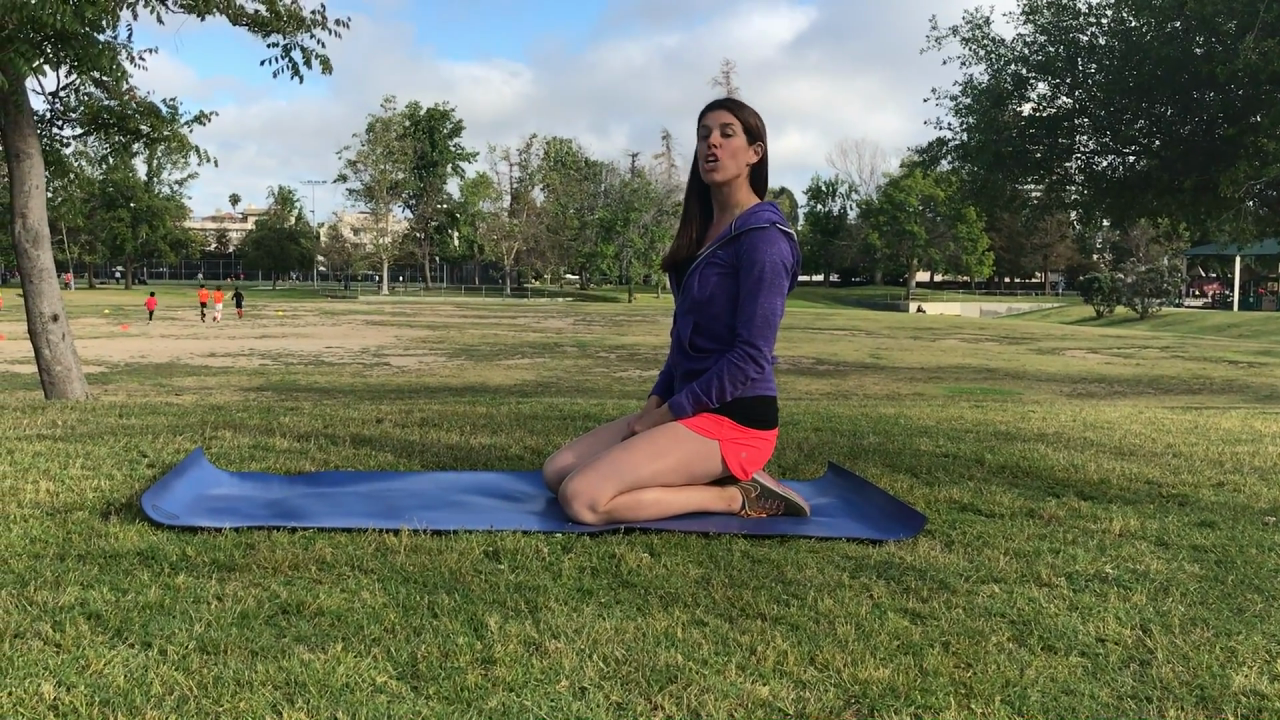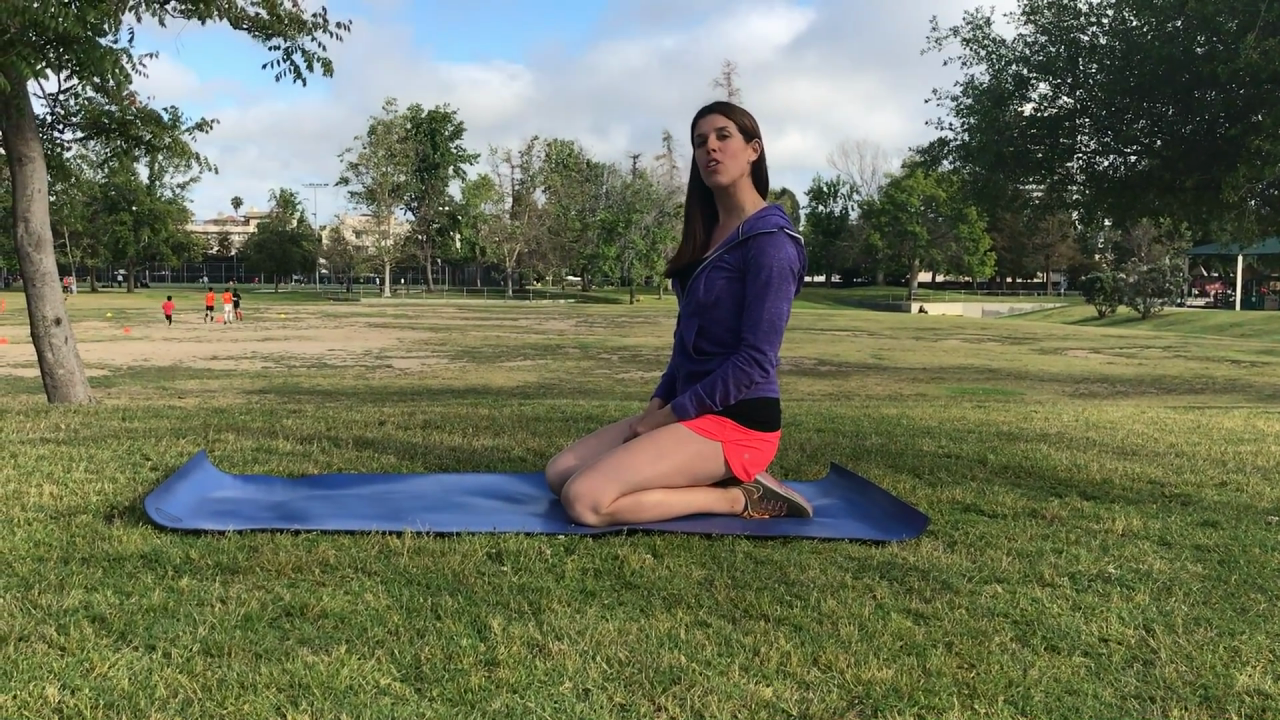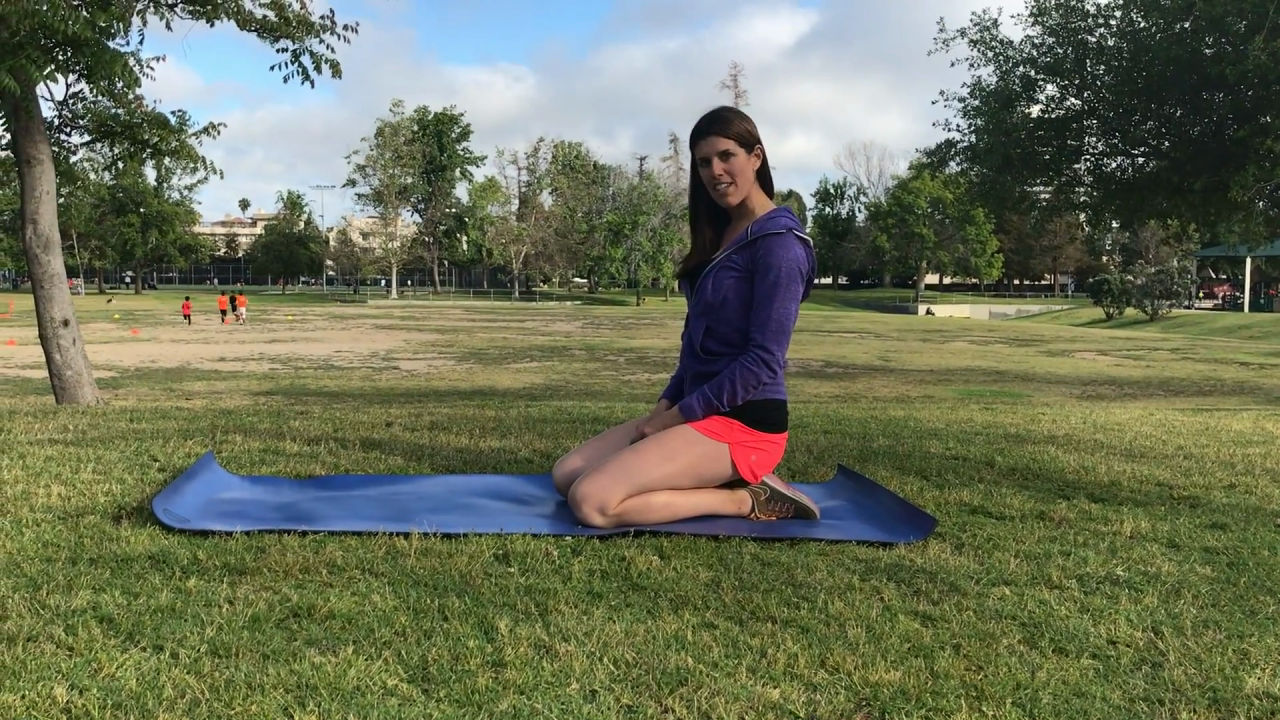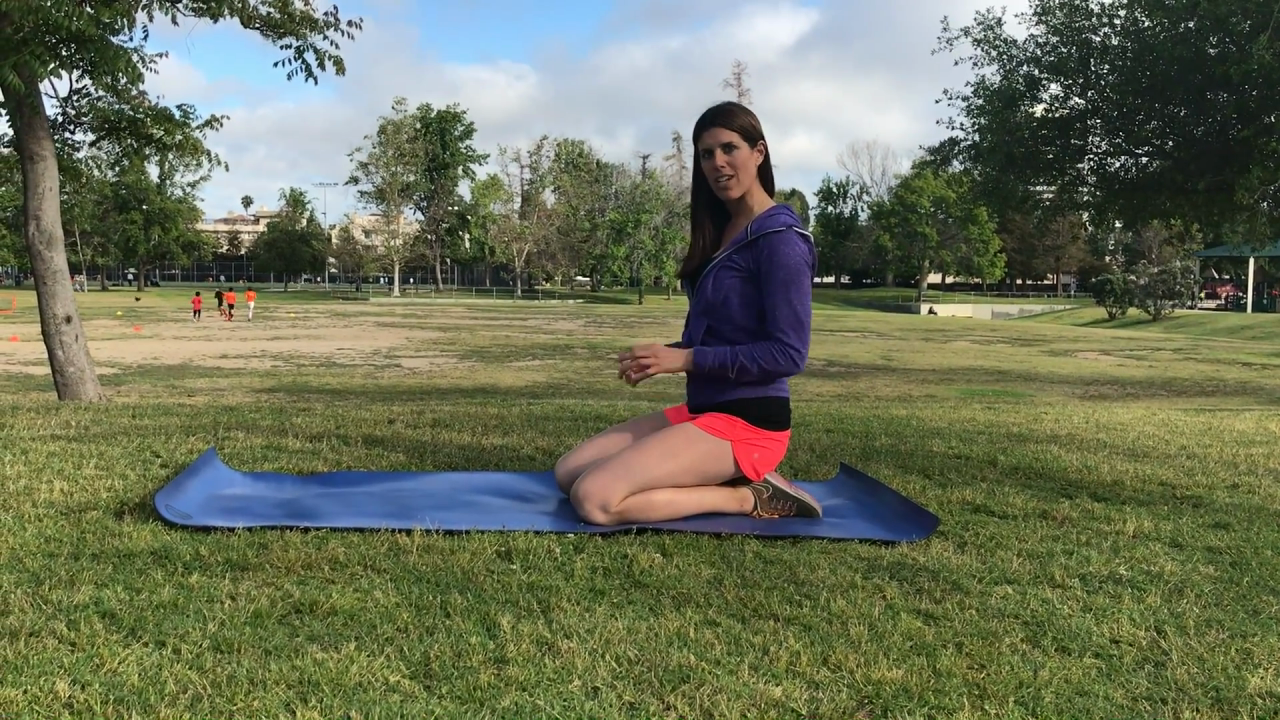
dt=0.5s
person 1, frame 1
left shoulder: (762, 237)
right shoulder: (703, 230)
left elbow: (750, 357)
left wrist: (666, 414)
right wrist: (655, 402)
left hip: (733, 417)
right hip: (690, 405)
left knee: (581, 499)
right knee: (556, 471)
left ankle: (736, 496)
right ankle: (722, 479)
person 1, frame 2
left shoulder: (770, 241)
right shoulder: (708, 233)
left elbow: (756, 360)
left wrist: (668, 416)
right wrist: (656, 404)
left hip: (737, 420)
right hip: (693, 408)
left knee: (584, 500)
right knee: (559, 473)
left ankle: (739, 497)
right ankle: (725, 481)
person 1, frame 3
left shoulder: (778, 243)
right shoulder: (720, 235)
left elbow: (763, 359)
left wrist: (676, 415)
right wrist: (664, 406)
left hip: (744, 422)
right hip: (701, 410)
left knee: (591, 500)
right knee: (565, 474)
left ankle: (745, 498)
right ankle: (732, 481)
person 1, frame 4
left shoulder: (780, 240)
right shoulder: (720, 233)
left elbow: (787, 354)
left wrist: (686, 361)
right wrist: (667, 355)
left hip: (748, 420)
right hip: (704, 407)
left knee: (594, 498)
right knee: (568, 472)
left ankle: (748, 497)
right ankle: (735, 481)
